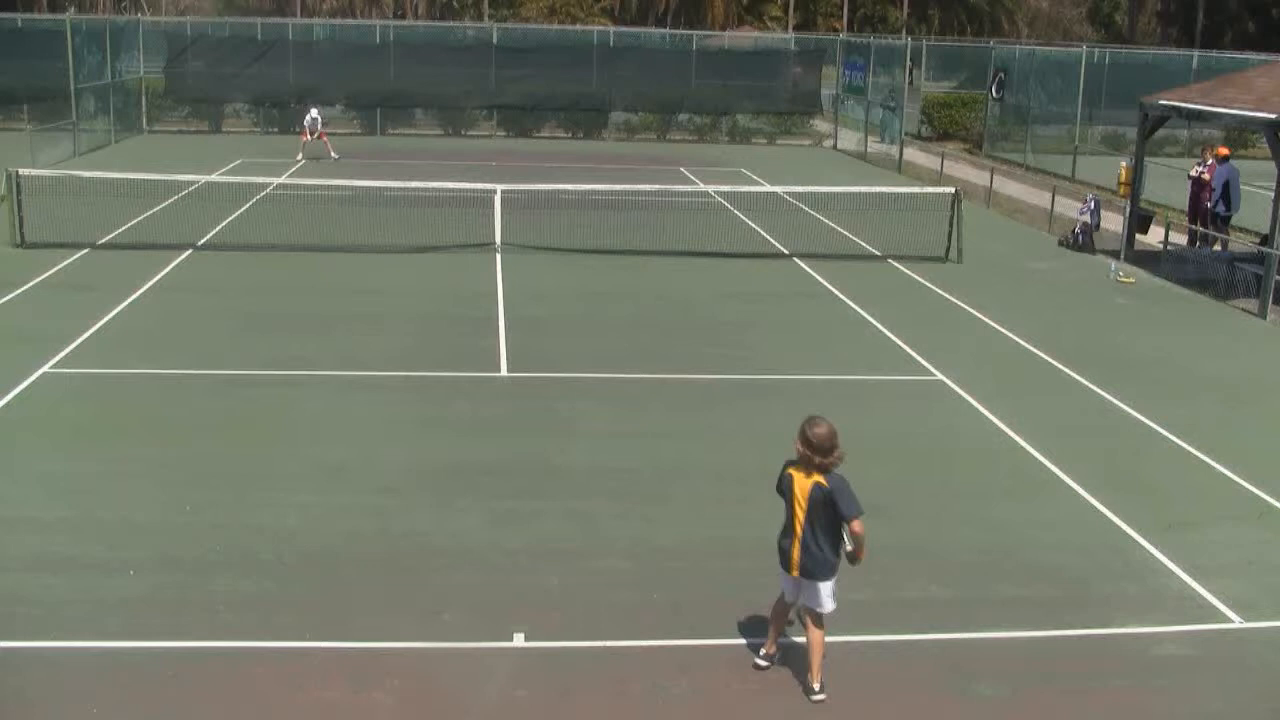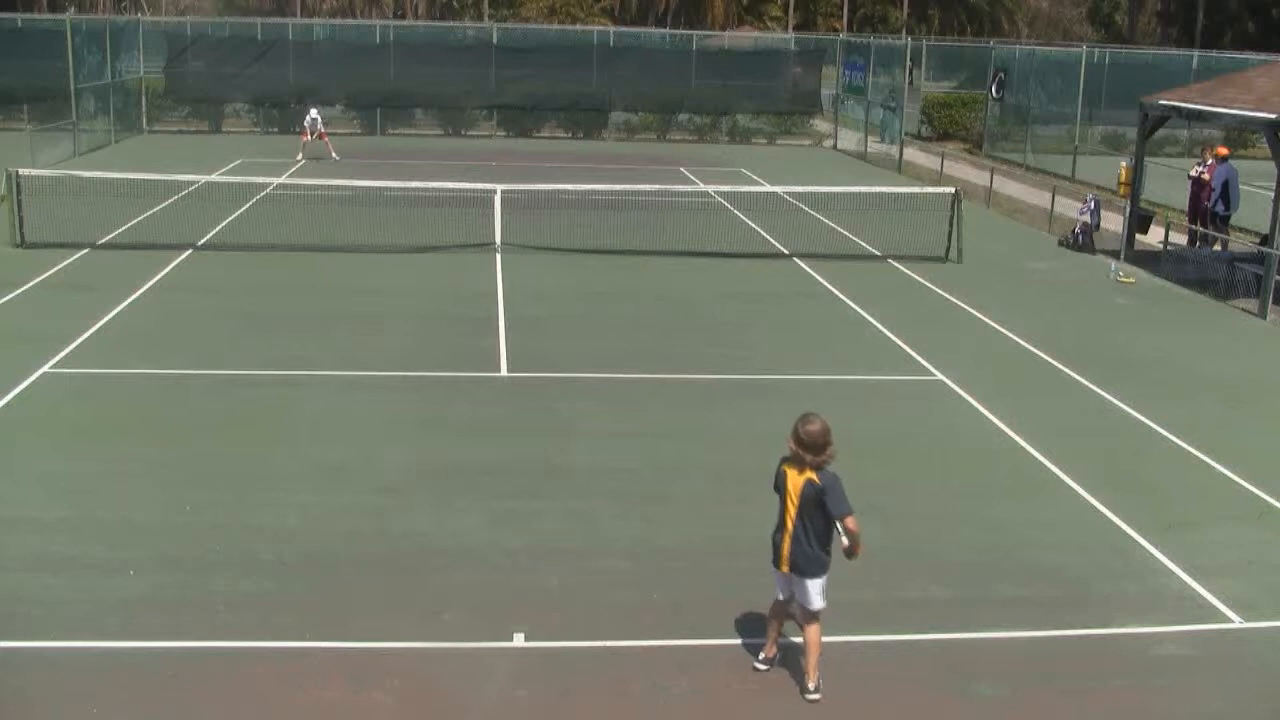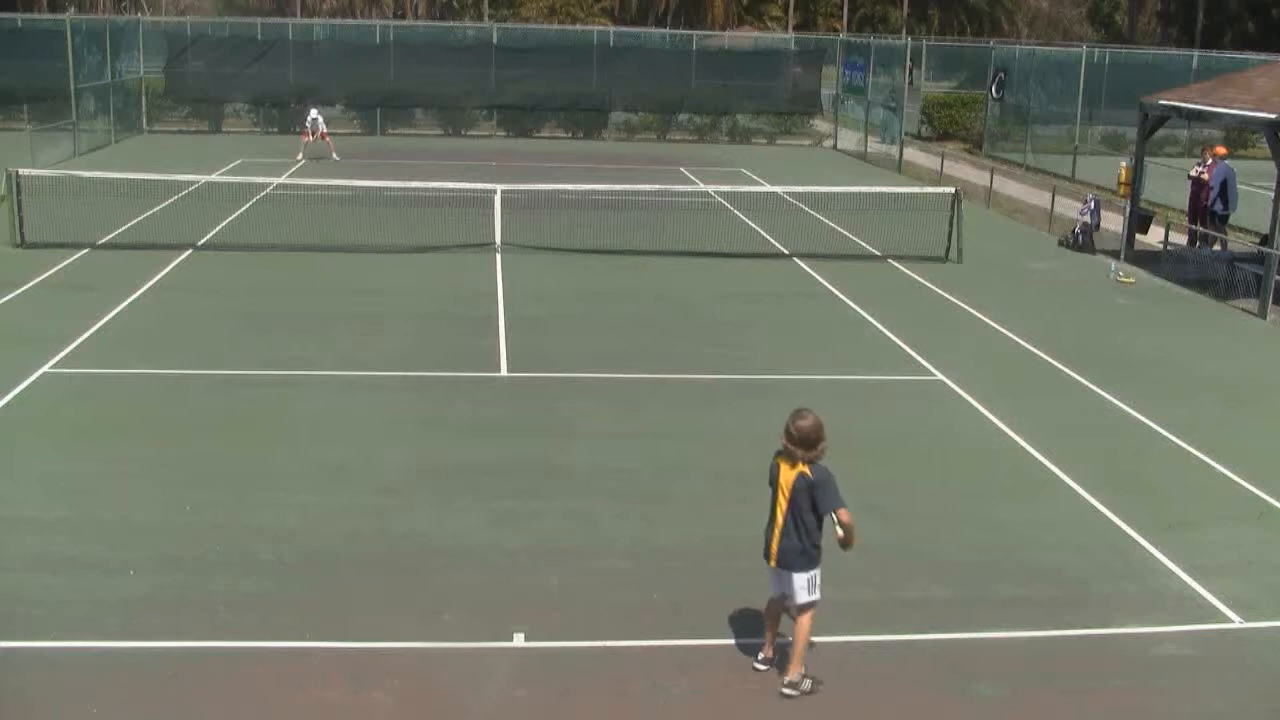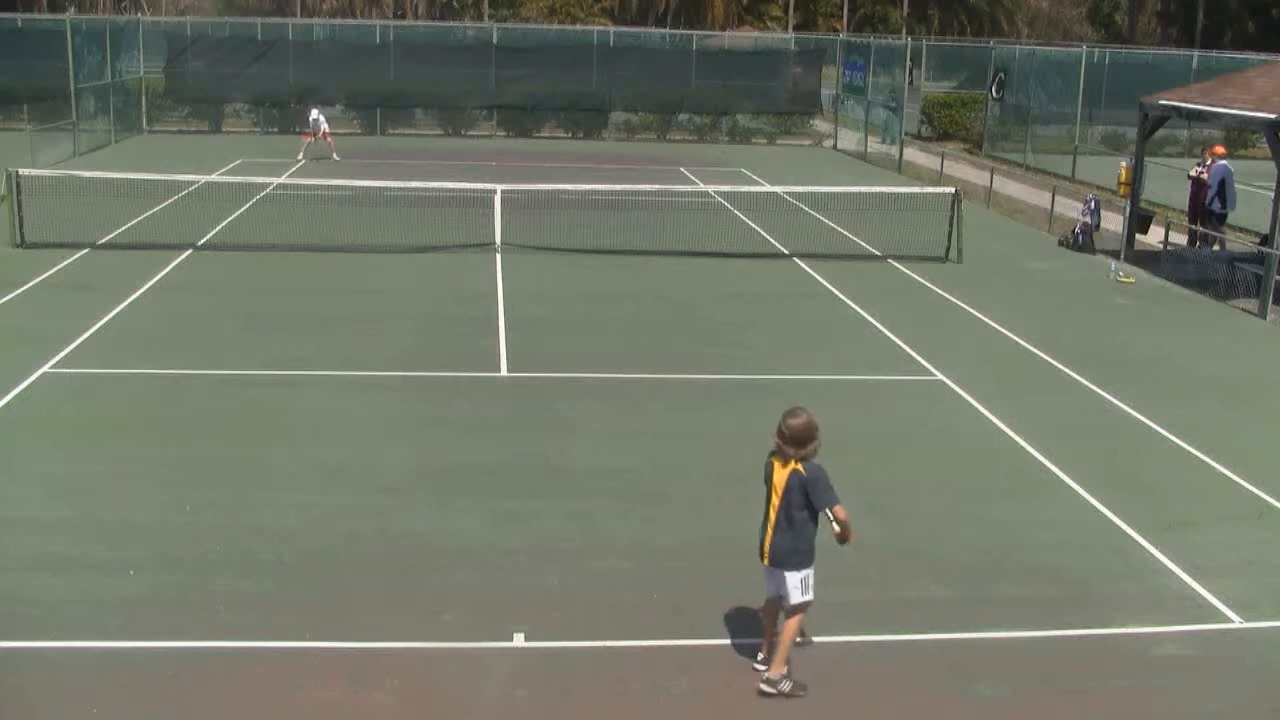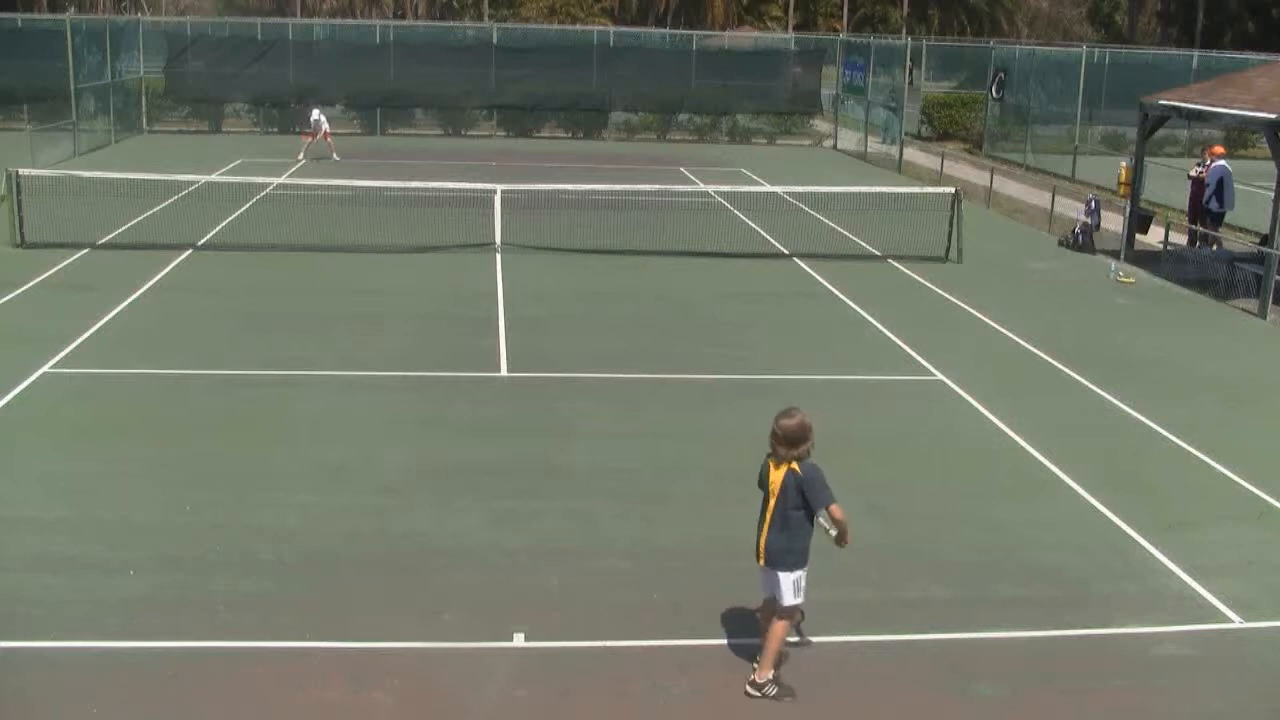
dt=0.1s
person 1, frame 1
left shoulder: (788, 471)
right shoulder: (835, 484)
right elbow: (857, 528)
right wrist: (858, 551)
left hip: (789, 556)
right hip: (819, 564)
left knee: (785, 600)
right knee: (815, 620)
left ankle: (768, 651)
right ankle: (815, 682)
person 1, frame 2
left shoulder: (784, 468)
right shoulder: (827, 481)
right elbow: (849, 525)
right wrist: (855, 546)
left hip: (783, 553)
right hip: (811, 560)
left knee: (782, 601)
right knee: (810, 617)
left ankle: (768, 653)
right ankle: (811, 681)
person 1, frame 3
left shoulder: (778, 462)
right shoulder: (818, 475)
right elbow: (843, 517)
right wrist: (849, 537)
left hip: (775, 548)
right hip: (801, 555)
left knee: (777, 599)
right knee: (805, 610)
left ankle: (766, 653)
right ankle: (795, 676)
person 1, frame 4
left shoulder: (773, 461)
right shoulder: (812, 473)
right elbow: (838, 513)
right wrist: (846, 532)
left hip: (770, 547)
right hip: (796, 553)
left knee: (774, 598)
right knee: (797, 611)
left ankle: (765, 653)
right ankle: (774, 674)
person 1, frame 5
left shoulder: (770, 463)
right shoulder: (808, 472)
right elbow: (835, 513)
right wrist: (844, 534)
left hip: (767, 548)
right hip: (790, 555)
left knee: (771, 604)
right knee: (785, 613)
left ankle: (764, 655)
right ankle: (761, 677)
